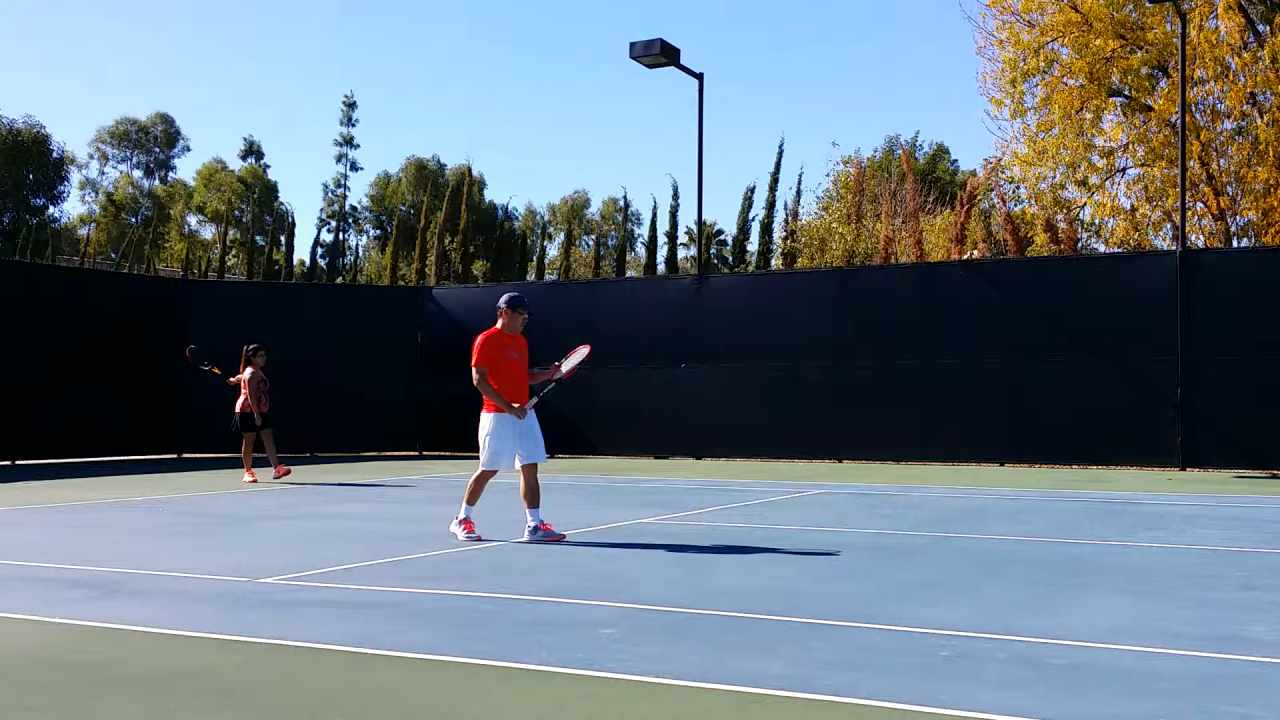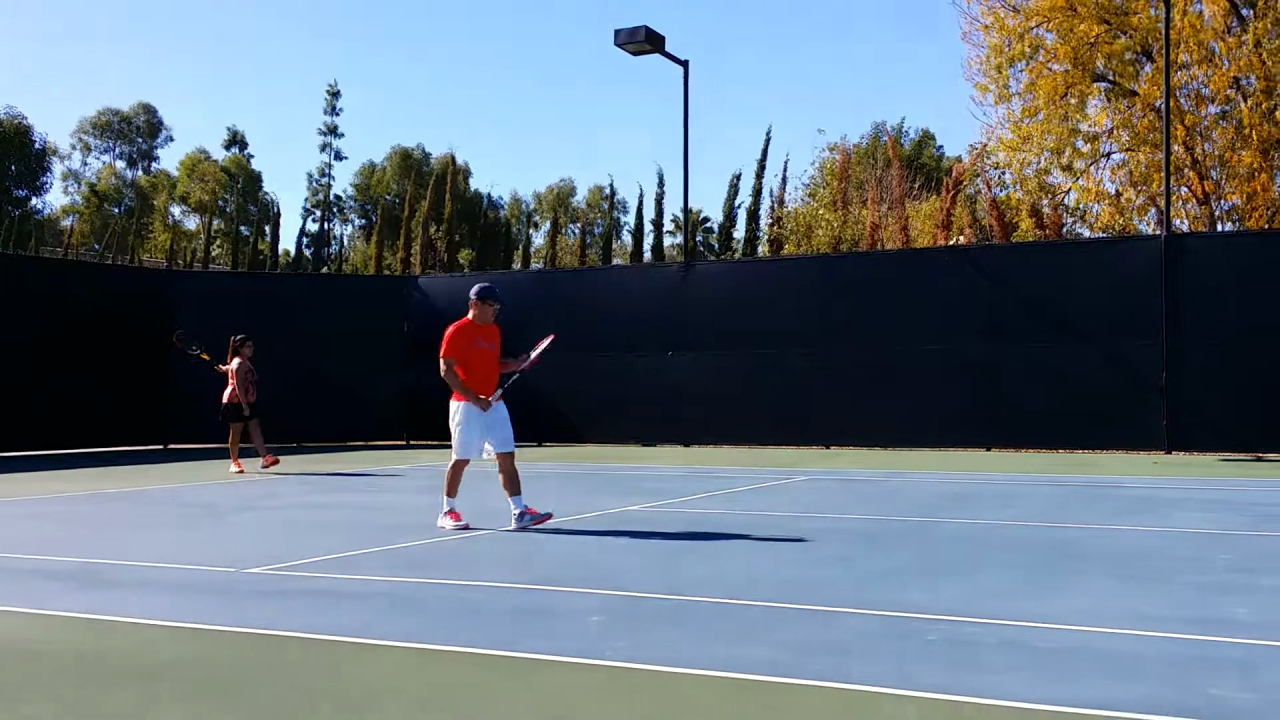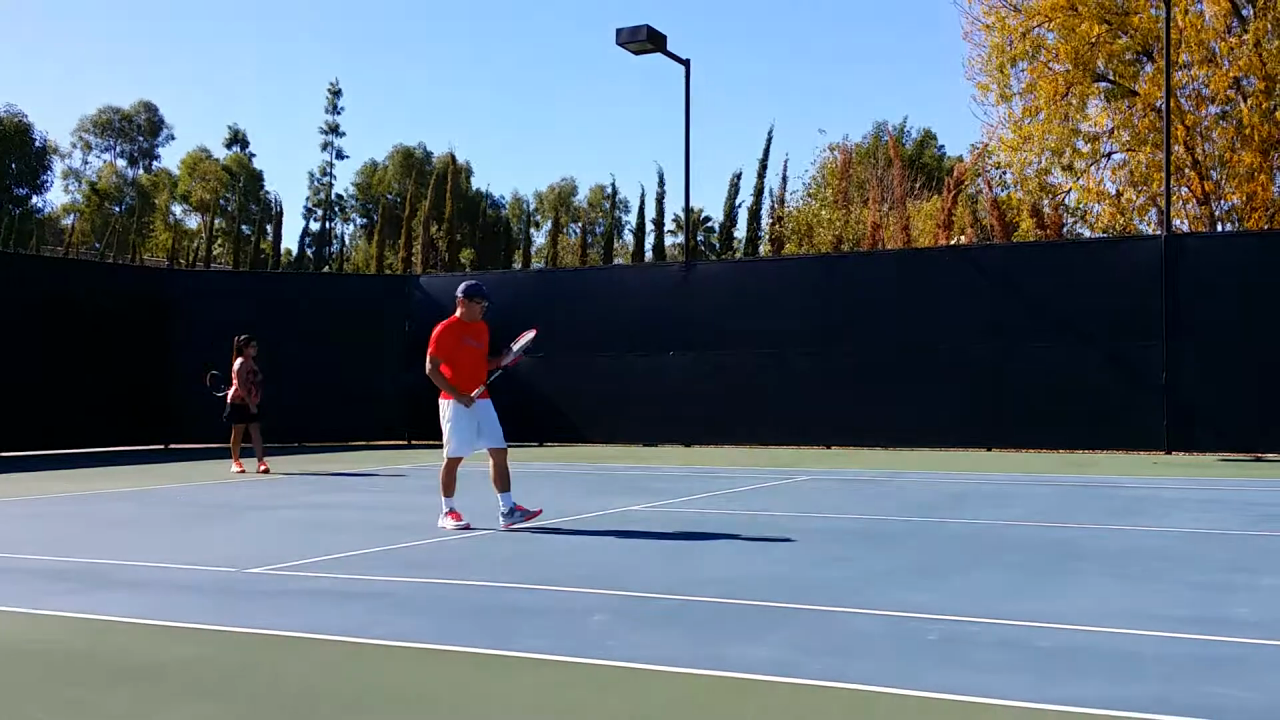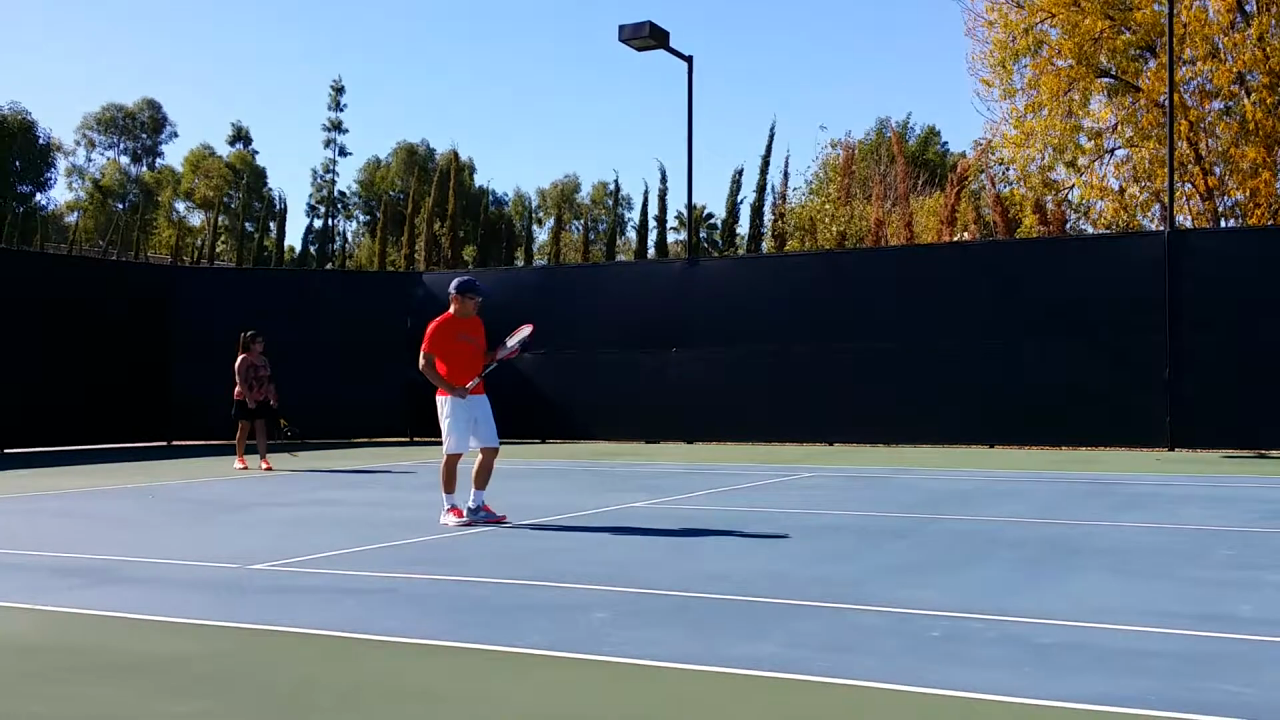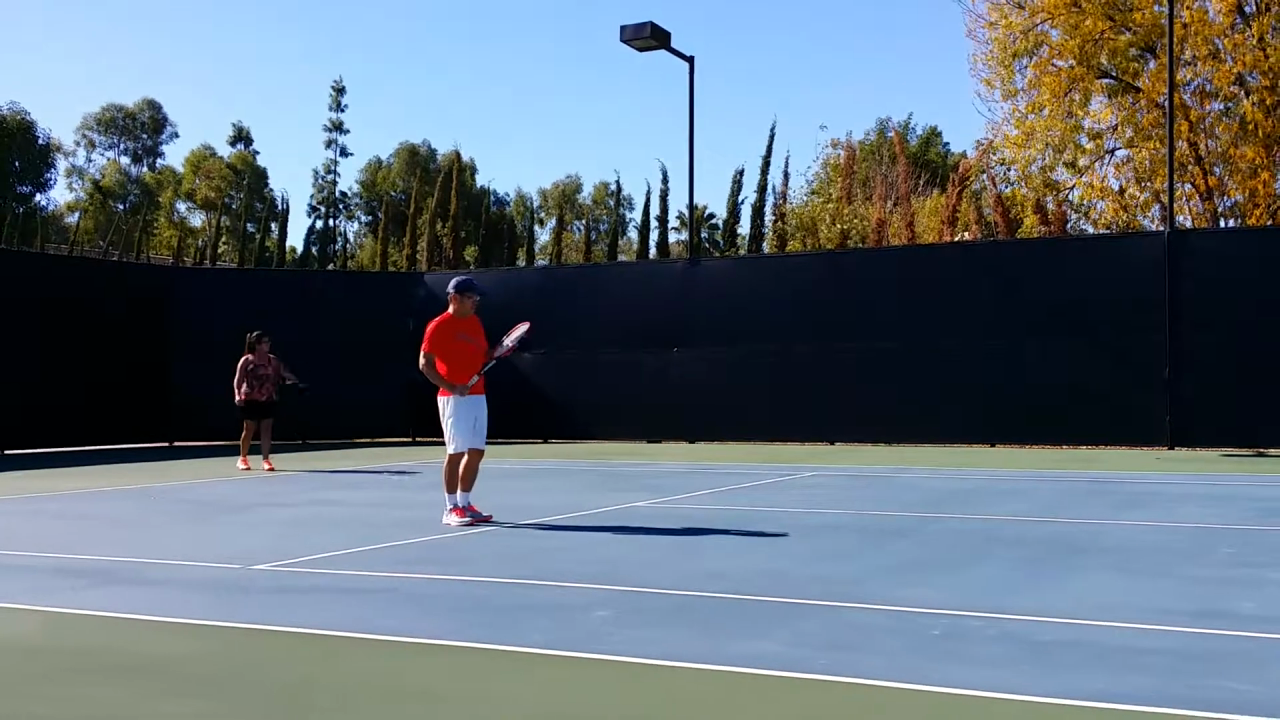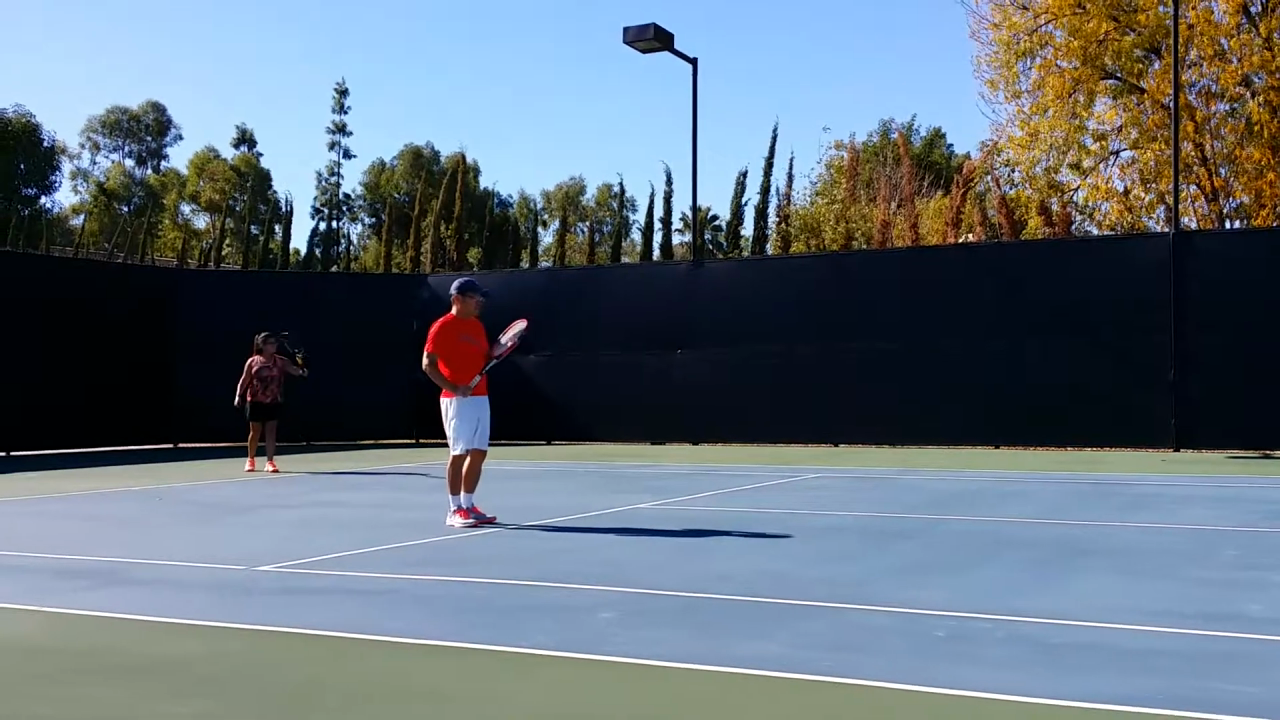
dt=0.2s
person 1, frame 1
left shoulder: (521, 341)
right shoulder: (487, 340)
right elbow: (479, 379)
left wrist: (547, 374)
right wrist: (508, 406)
left hip: (524, 415)
right hip: (497, 416)
left knee: (530, 468)
right knee: (488, 470)
left ankle: (535, 526)
right ankle: (462, 520)
person 1, frame 2
left shoulder: (494, 331)
right shoulder: (457, 331)
right elbow: (446, 370)
left wrist: (517, 364)
right wrist: (474, 398)
left hip: (494, 404)
right hip: (467, 405)
left knee: (507, 457)
right knee: (461, 459)
left ankle: (520, 513)
right ankle: (447, 512)
person 1, frame 3
left shoulder: (482, 328)
right shoulder: (445, 330)
right elbow: (431, 368)
left wrist: (503, 360)
right wrist: (458, 395)
left hip: (482, 401)
right hip: (455, 403)
left knee: (499, 452)
right knee: (454, 457)
left ankle: (508, 509)
right ankle: (447, 513)
person 1, frame 4
left shoulder: (477, 323)
right shoulder: (440, 326)
right elbow: (425, 363)
left wrist: (500, 354)
right wrist: (451, 388)
left hip: (478, 397)
right hip: (452, 399)
left knee: (490, 450)
right knee: (454, 453)
left ankle: (475, 506)
right ankle: (449, 509)
person 1, frame 5
left shoulder: (476, 323)
right shoulder: (439, 326)
right elbow: (425, 363)
right wrist: (451, 387)
left hip: (478, 396)
right hip: (454, 398)
left knee: (476, 453)
right knee: (456, 453)
left ankle: (464, 504)
right ankle: (451, 509)
person 1, frame 6
left shoulder: (478, 326)
right shoulder: (443, 326)
right elbow: (428, 364)
left wrist: (497, 351)
right wrist: (453, 388)
left hip: (480, 398)
right hip: (457, 400)
left knee: (478, 453)
right knee: (459, 454)
left ankle: (468, 506)
right ankle: (454, 511)
